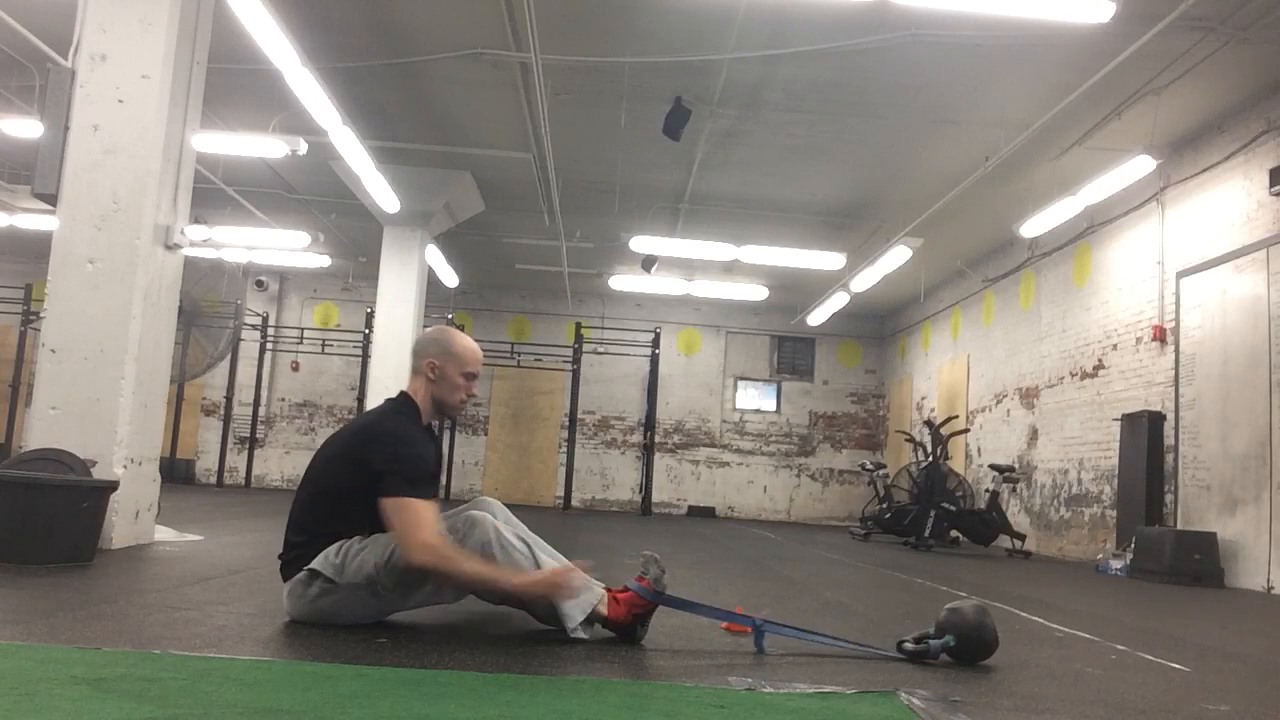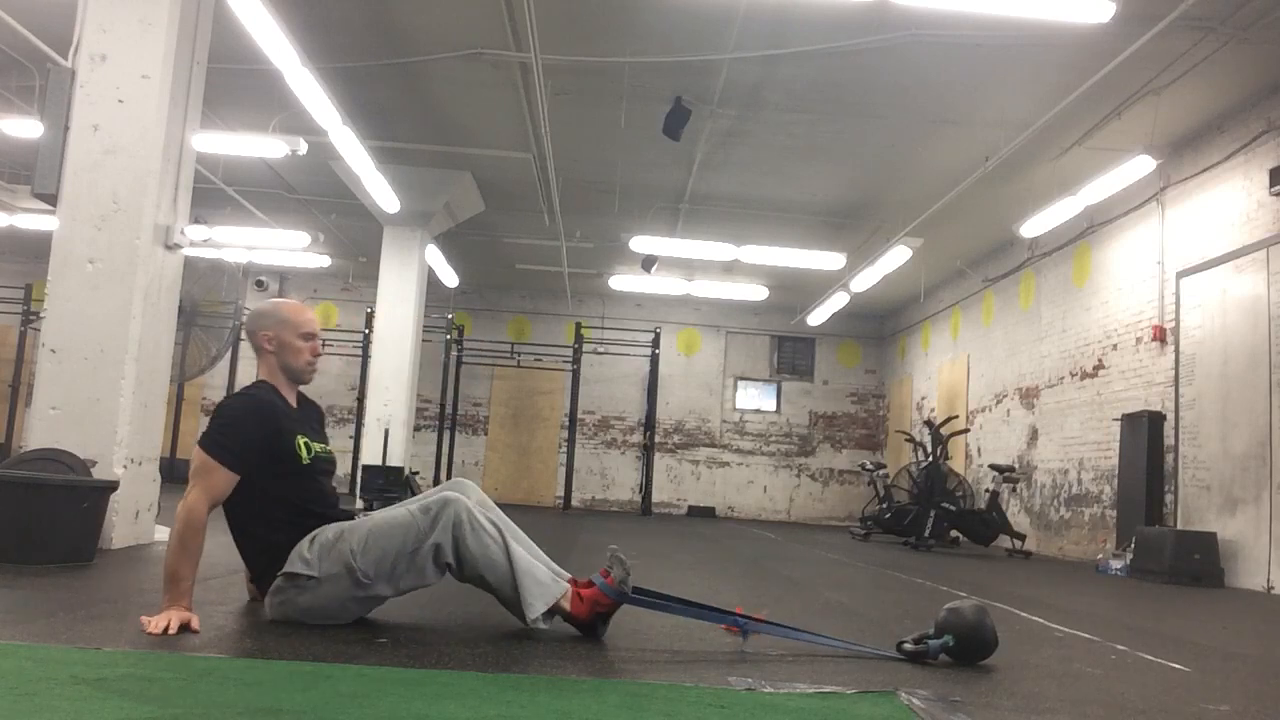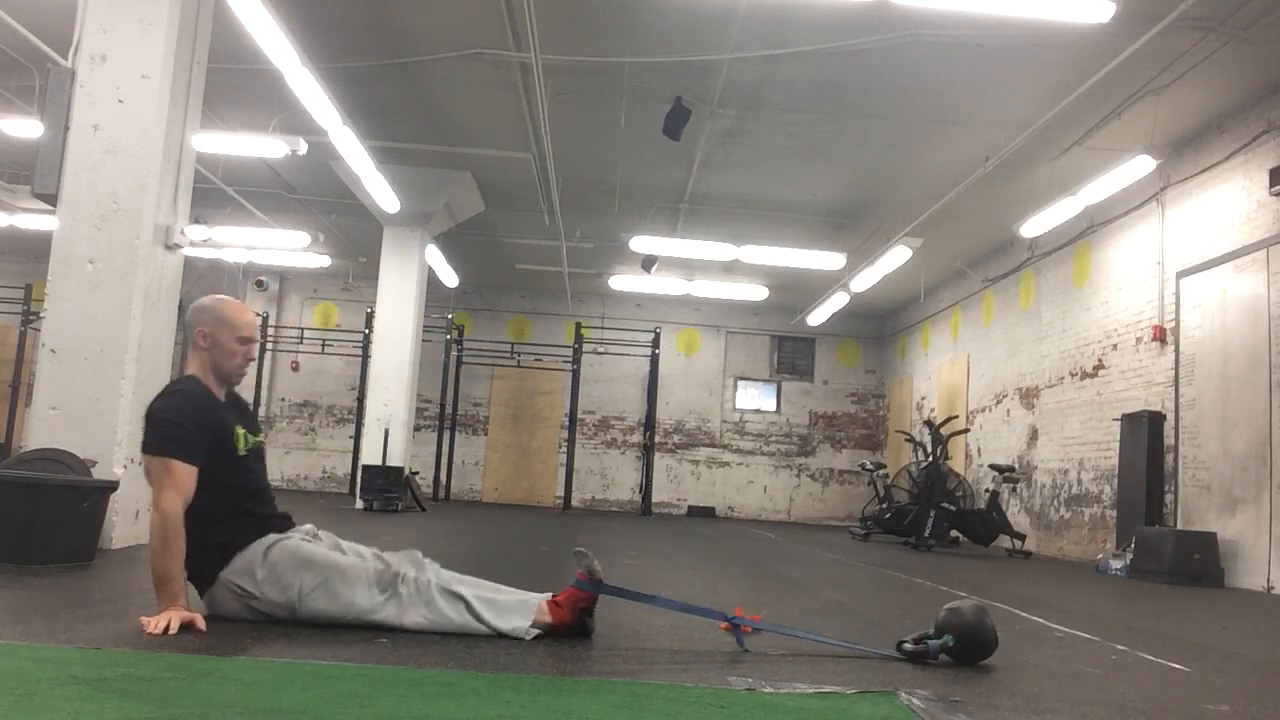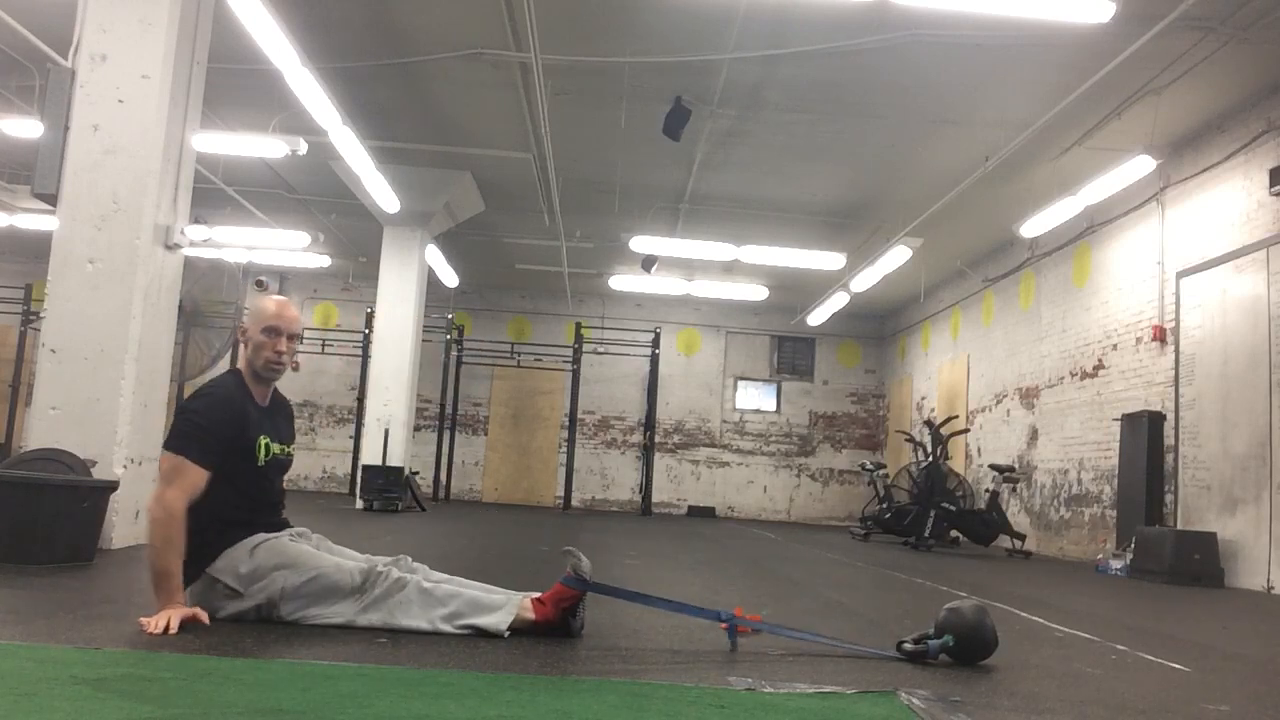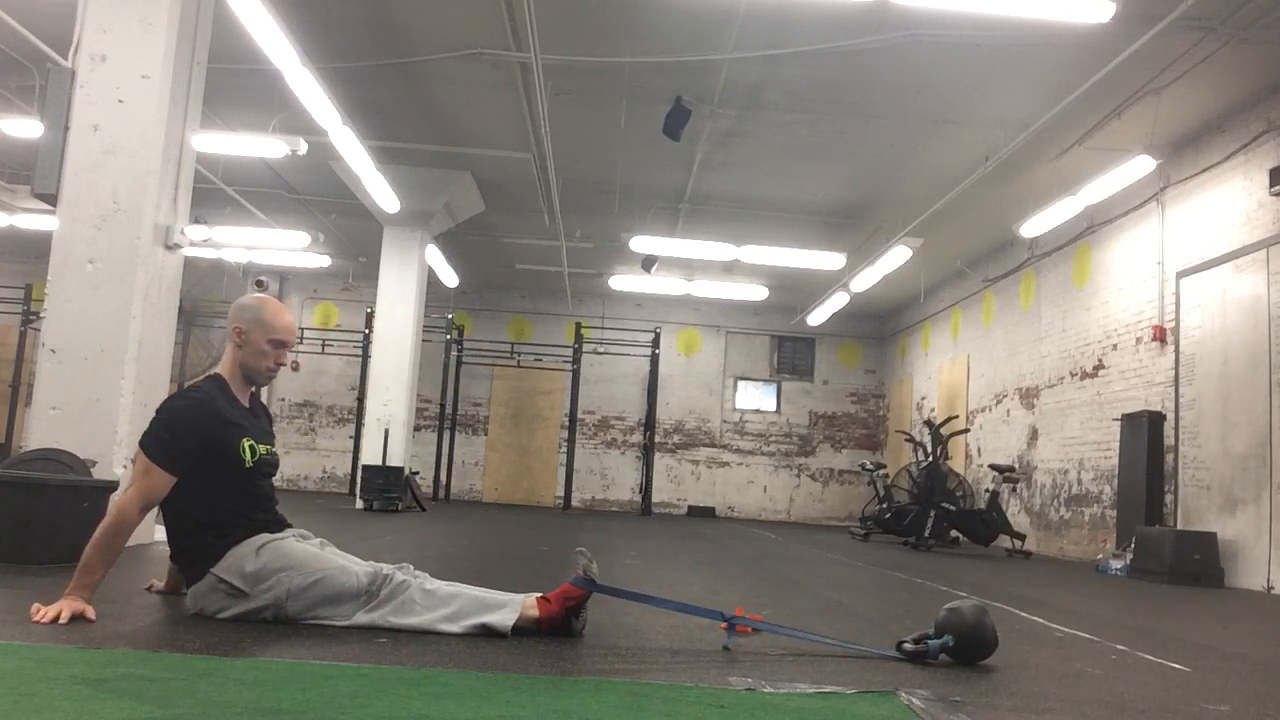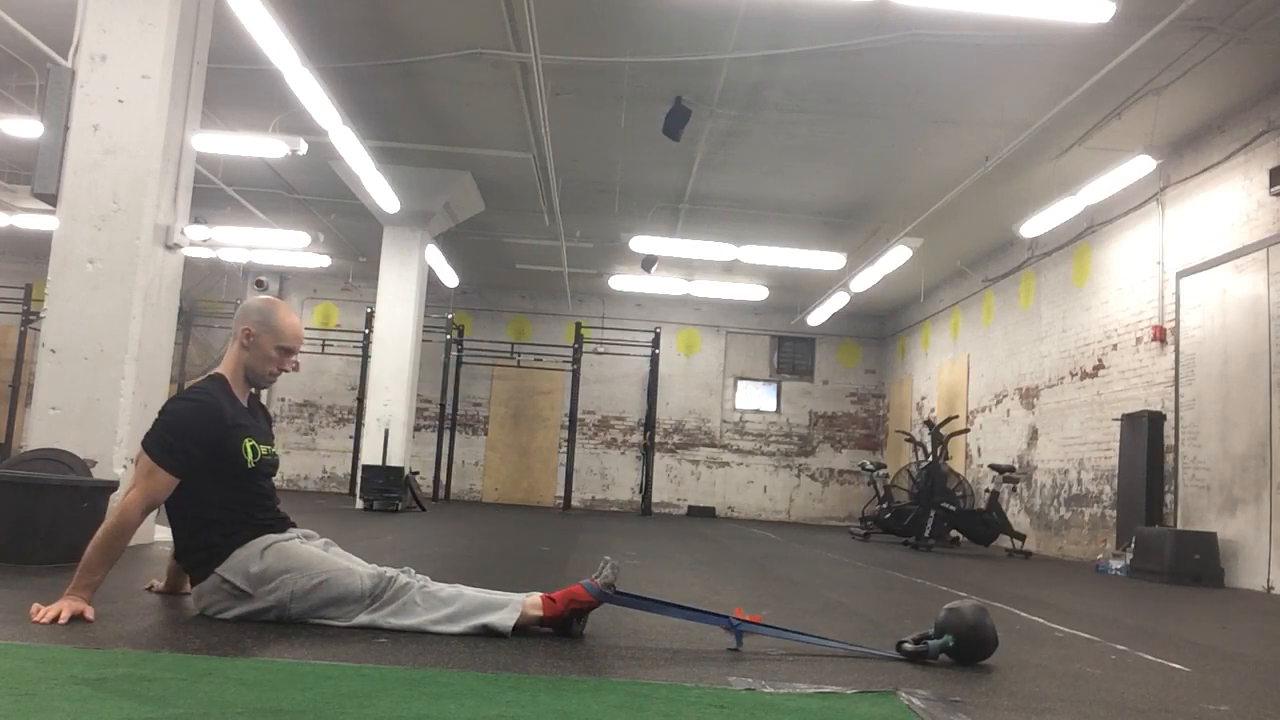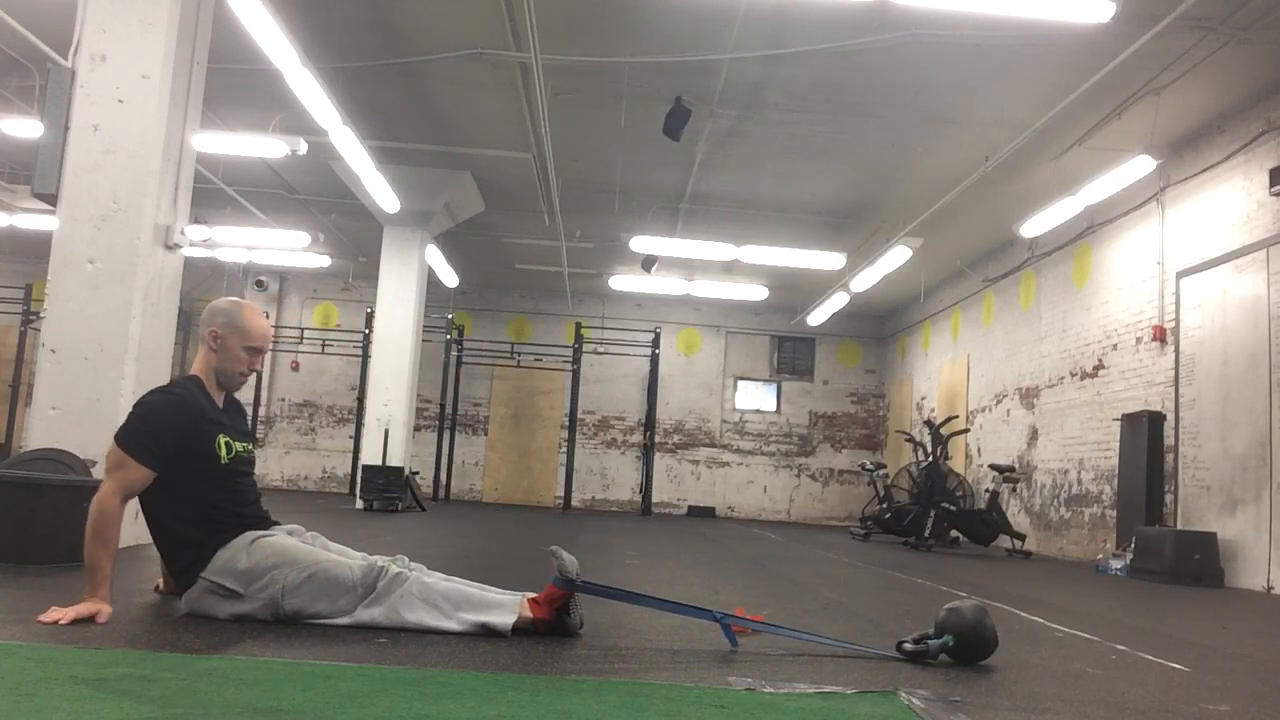
dt=0.7s
person 1, frame 1
left shoulder: (407, 426)
right shoulder: (398, 438)
right elbow: (422, 551)
right wrist: (520, 585)
left hip: (349, 570)
right hip: (319, 583)
left knee: (485, 514)
right knee: (477, 532)
left ankle: (595, 602)
right ankle: (605, 609)
person 1, frame 2
left shoulder: (306, 412)
right shoulder: (247, 411)
right elbow: (196, 504)
left wrist: (262, 573)
right wrist: (177, 603)
left hip: (332, 552)
right hip: (301, 578)
left knee: (461, 493)
right knee: (452, 511)
left ankle: (563, 591)
right ankle: (572, 605)
person 1, frame 3
left shoulder: (233, 407)
right shoulder: (180, 408)
right elbow: (169, 507)
right wrist: (173, 603)
left hip: (284, 540)
right hip: (243, 570)
left knee: (403, 569)
right knee: (390, 590)
left ankle: (546, 609)
right ankle: (551, 615)
person 1, frame 4
left shoulder: (280, 408)
right shoulder: (214, 406)
right elbow: (168, 503)
right wrist: (171, 598)
left hip: (276, 541)
right hip: (226, 567)
left knee: (397, 571)
right knee: (373, 587)
left ankle: (533, 608)
right ankle: (536, 613)
person 1, frame 5
left shoulder: (256, 412)
right shoulder: (192, 410)
right elbow: (132, 505)
left wrist: (178, 579)
right wrist: (78, 594)
left hip: (281, 544)
right hip: (233, 569)
left knee: (389, 582)
right knee: (380, 590)
left ankle: (535, 610)
right ankle: (540, 611)
person 1, frame 6
left shoulder: (255, 411)
right shoulder: (196, 410)
right elbow: (136, 504)
left wrist: (175, 580)
right wrist: (77, 594)
left hip: (287, 544)
right hip: (238, 568)
left knee: (395, 585)
right knee: (386, 594)
left ankle: (541, 607)
right ankle: (545, 608)
person 1, frame 7
left shoulder: (231, 410)
right shoulder: (170, 407)
right elbow: (110, 495)
left wrist: (178, 576)
right wrist: (96, 594)
left hip: (270, 539)
right hip: (224, 566)
left knee: (390, 573)
right knee: (376, 585)
left ankle: (531, 607)
right ankle: (532, 612)
